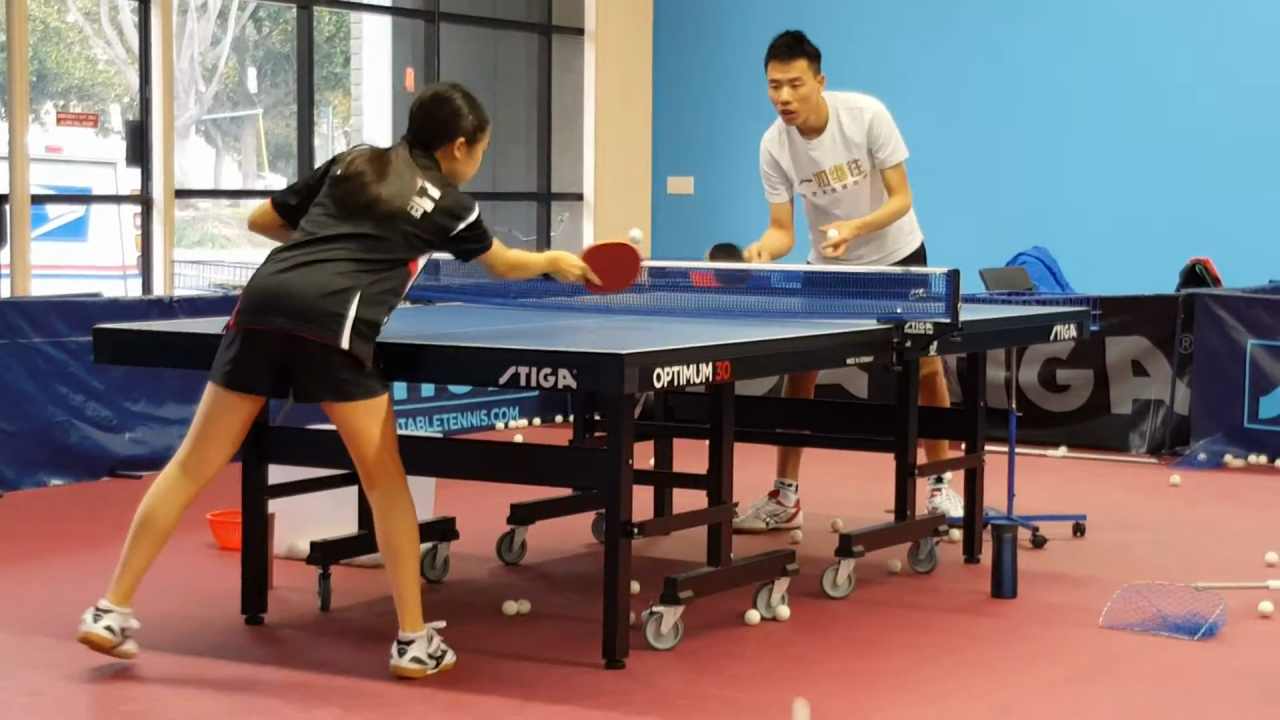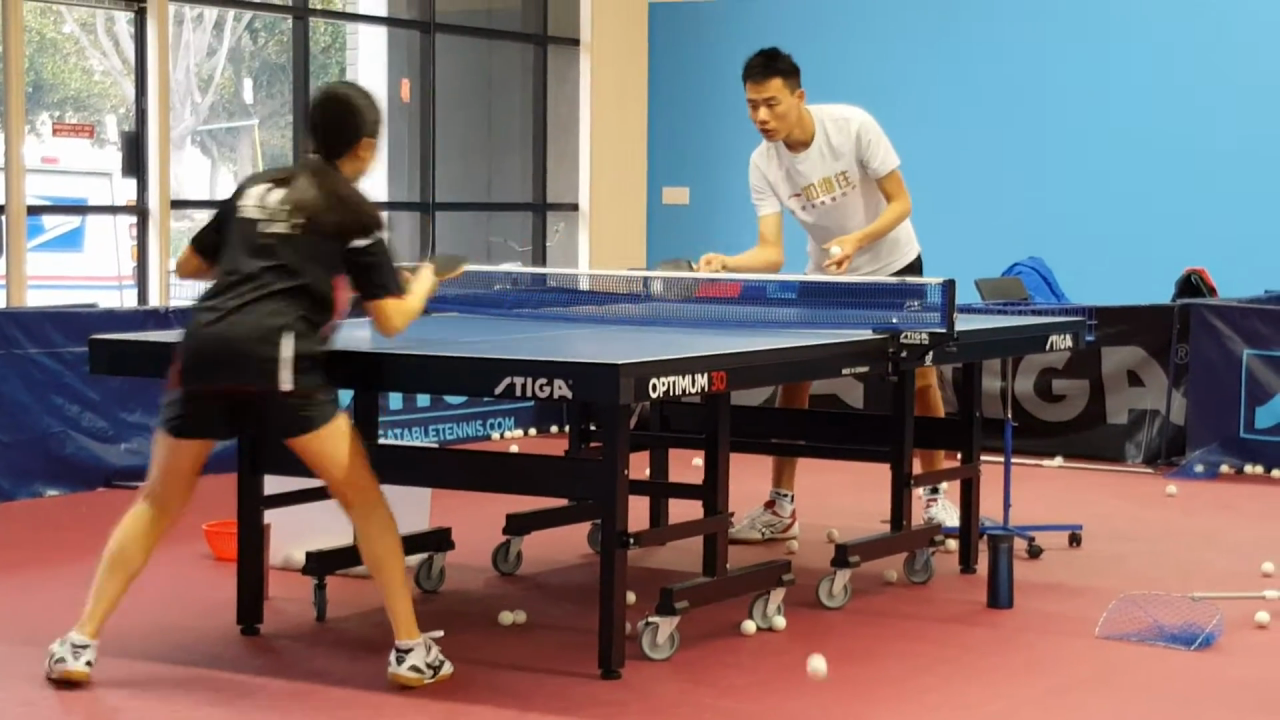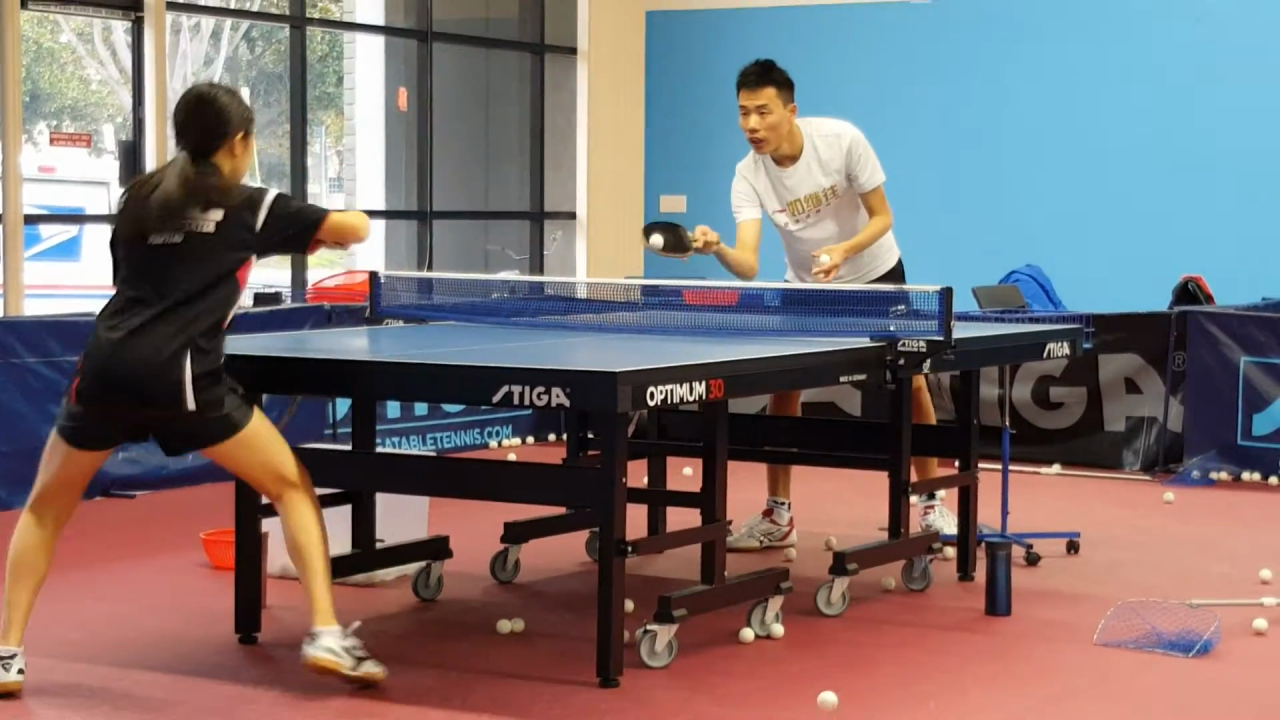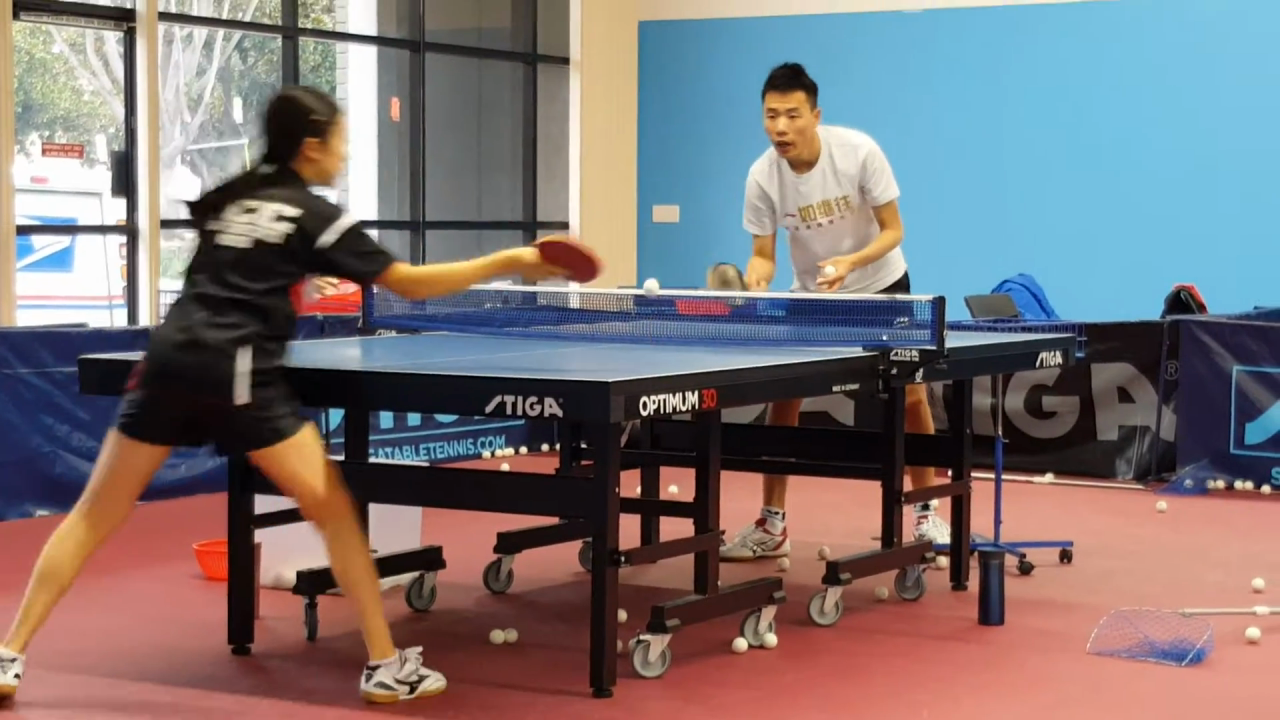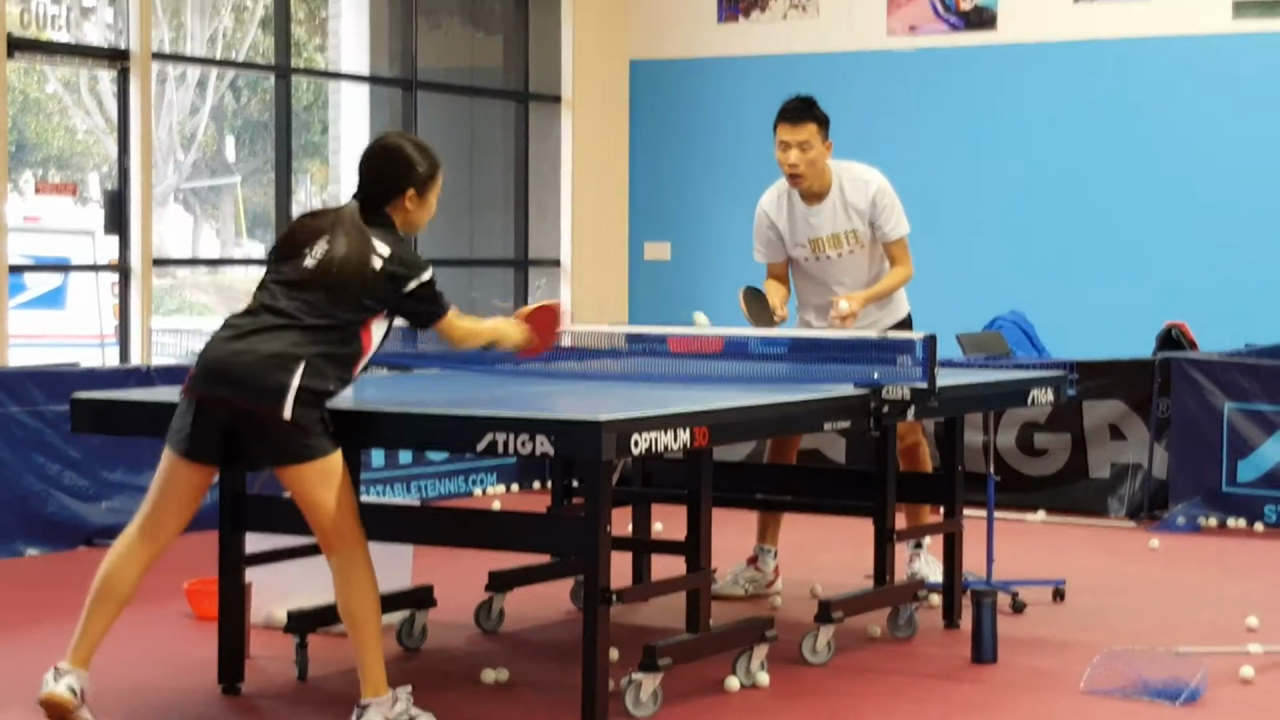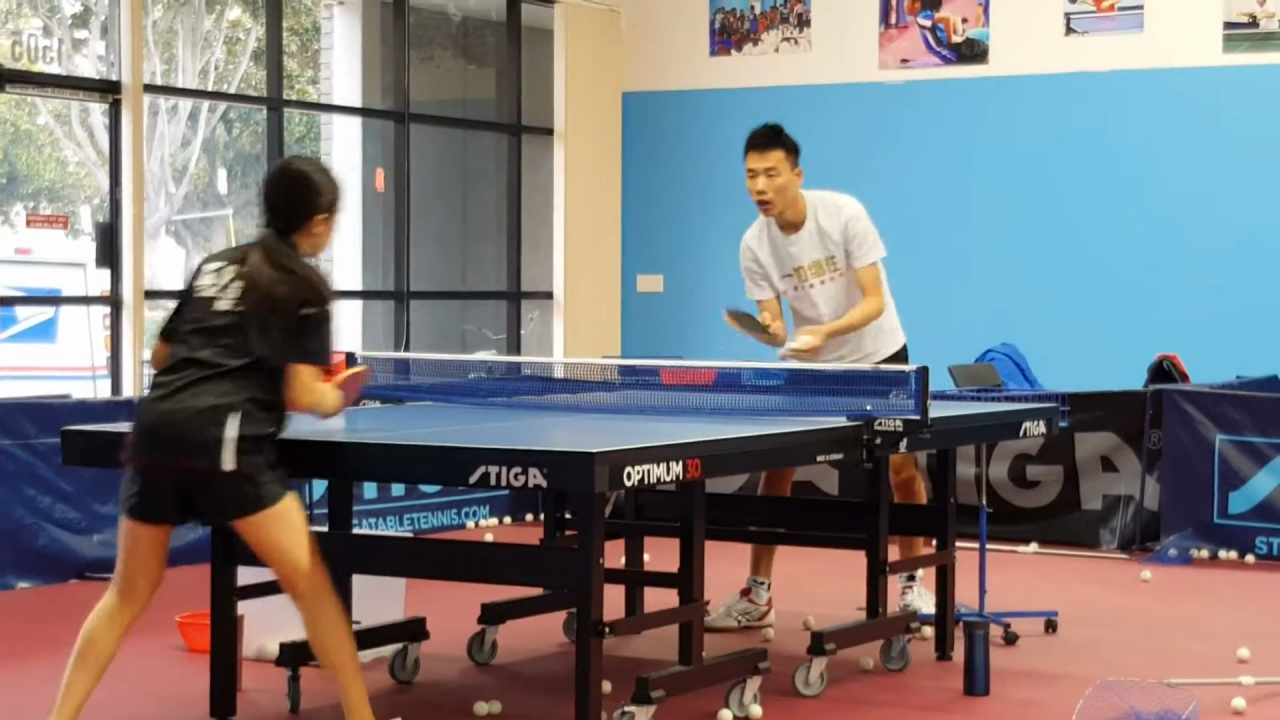
dt=0.3s
person 1, frame 1
left shoulder: (347, 165)
right shoulder: (449, 203)
left elbow: (263, 218)
right elbow: (499, 262)
right wrist: (556, 261)
left hip: (265, 304)
right hip: (333, 323)
left knee: (193, 466)
right knee: (385, 480)
left ankle: (113, 610)
right ankle: (414, 639)
person 1, frame 2
left shoulder: (253, 191)
right shoulder: (355, 215)
left elbow: (188, 265)
right elbow: (392, 321)
right wrist: (424, 286)
left hip: (205, 351)
right hip: (277, 361)
left knee: (158, 504)
right knee: (364, 497)
left ankle: (78, 643)
right ankle: (410, 647)
person 1, frame 3
left shoulder: (137, 200)
right shoulder: (249, 205)
right elbow: (351, 228)
right wrist: (352, 223)
left hip: (108, 366)
right hip: (184, 377)
right knee: (293, 489)
right ankle: (327, 634)
person 1, frame 4
left shoulder: (229, 200)
right shoulder: (319, 221)
right elbow: (414, 282)
right wrist: (512, 262)
left hip: (165, 364)
right hip: (237, 376)
left knee: (94, 516)
right knee: (335, 513)
right ankle: (386, 666)
person 1, frame 5
left shoulder: (307, 229)
right shoulder: (399, 261)
right elbow: (459, 334)
right wrist: (505, 330)
left hip: (217, 373)
right hip: (280, 394)
left knee: (151, 530)
right knee: (346, 545)
person 1, frame 6
left shoulder: (212, 267)
right shoulder: (305, 288)
right elbow: (306, 395)
right wrist: (336, 398)
left hip: (155, 434)
right hip: (224, 444)
left knee: (131, 593)
right knee: (310, 584)
person 2, frame 1
left shoulder: (868, 114)
right shoulder: (774, 146)
left elbow: (901, 200)
right elbow: (782, 231)
left wrist: (855, 227)
right wrist: (761, 249)
left hip: (896, 255)
right hip: (829, 265)
left knee: (927, 368)
right knee: (800, 370)
left ankle: (940, 485)
right ankle: (785, 495)
person 2, frame 2
left shoulder: (854, 125)
right shoulder: (763, 164)
left elbow: (901, 203)
right elbow: (771, 255)
left wrist: (858, 240)
right wrist: (726, 262)
left hip: (895, 267)
right hip: (827, 278)
left knee: (921, 379)
right knee: (793, 378)
left ankle: (934, 495)
right ankle: (781, 506)
person 2, frame 3
left shoulder: (842, 139)
right shoulder: (748, 175)
left elbow: (883, 218)
right elbow: (749, 262)
left wrist: (843, 250)
right wrist: (716, 248)
left hip: (875, 274)
right hip: (808, 286)
left knee: (909, 384)
right knee: (782, 387)
left ankle: (930, 502)
right ankle: (778, 514)
person 2, frame 4
left shoulder: (859, 151)
right shoulder: (762, 176)
left elbow: (893, 231)
right elbow: (763, 254)
left wrist: (850, 262)
right wrist: (756, 280)
left hip: (880, 285)
right hip: (811, 295)
left knee: (910, 394)
right knee: (783, 396)
left ankle: (926, 511)
right ankle: (772, 524)
person 2, frame 5
left shoulder: (870, 187)
right shoulder: (771, 208)
left elbow: (903, 266)
right elbow: (777, 276)
left wrist: (862, 298)
right wrist: (774, 302)
left hip: (883, 323)
right hip: (815, 331)
left knee: (908, 434)
right knee: (783, 434)
left ankle: (919, 550)
right ankle: (764, 562)
person 2, frame 6
left shoulder: (844, 212)
right shoulder: (754, 245)
left elbow: (874, 302)
right elbow: (774, 327)
left wrist: (825, 332)
right wrist: (768, 329)
left hip: (878, 355)
right hip: (813, 367)
left knee: (902, 468)
right knee: (776, 465)
left ankle: (912, 584)
right ankle: (757, 594)
